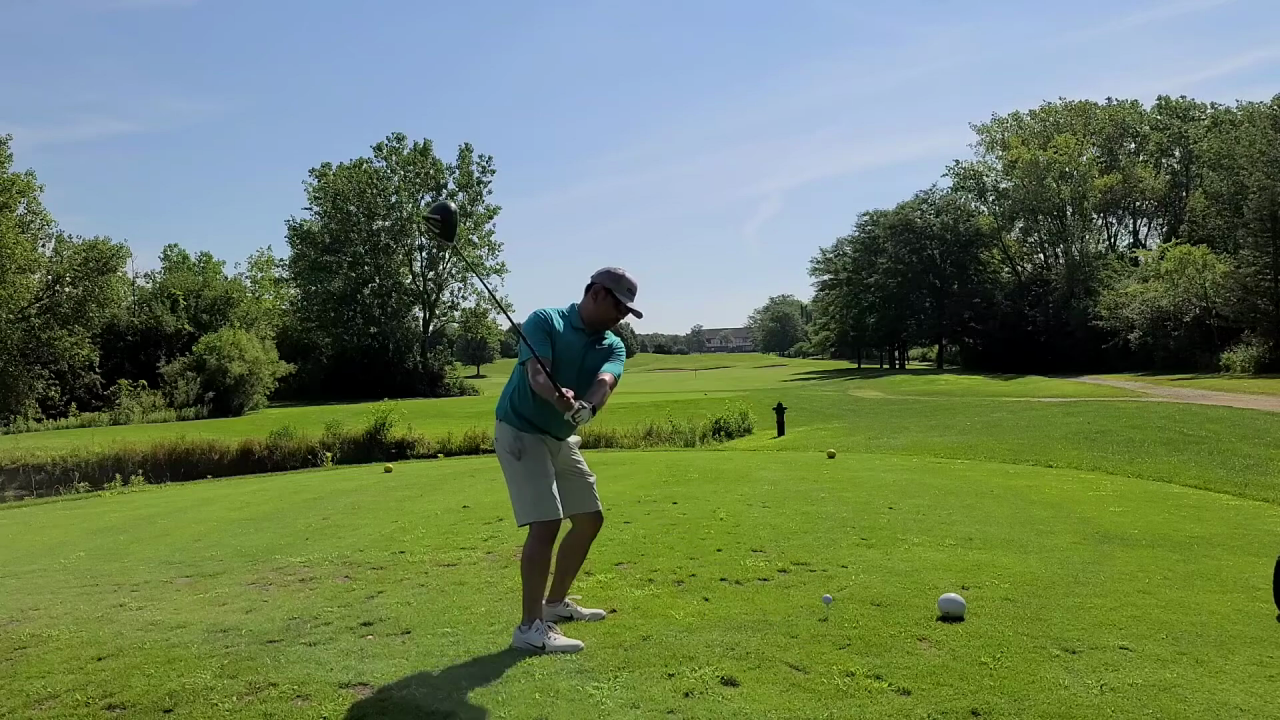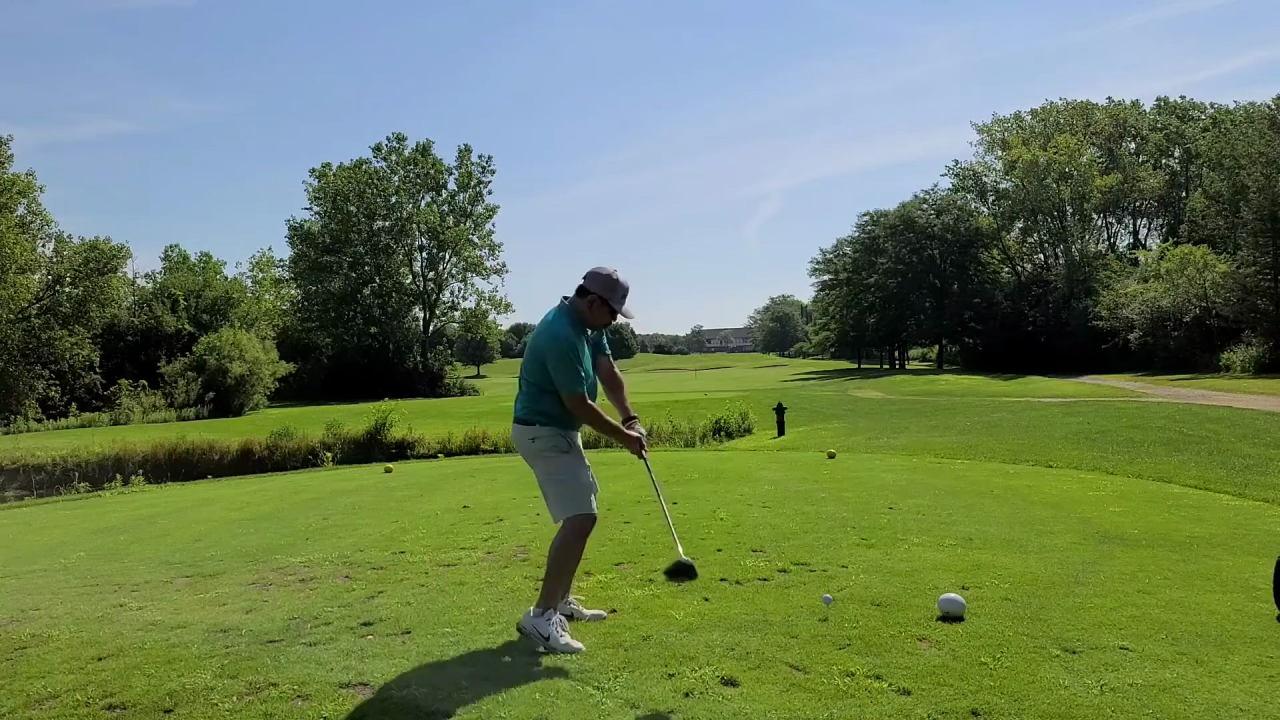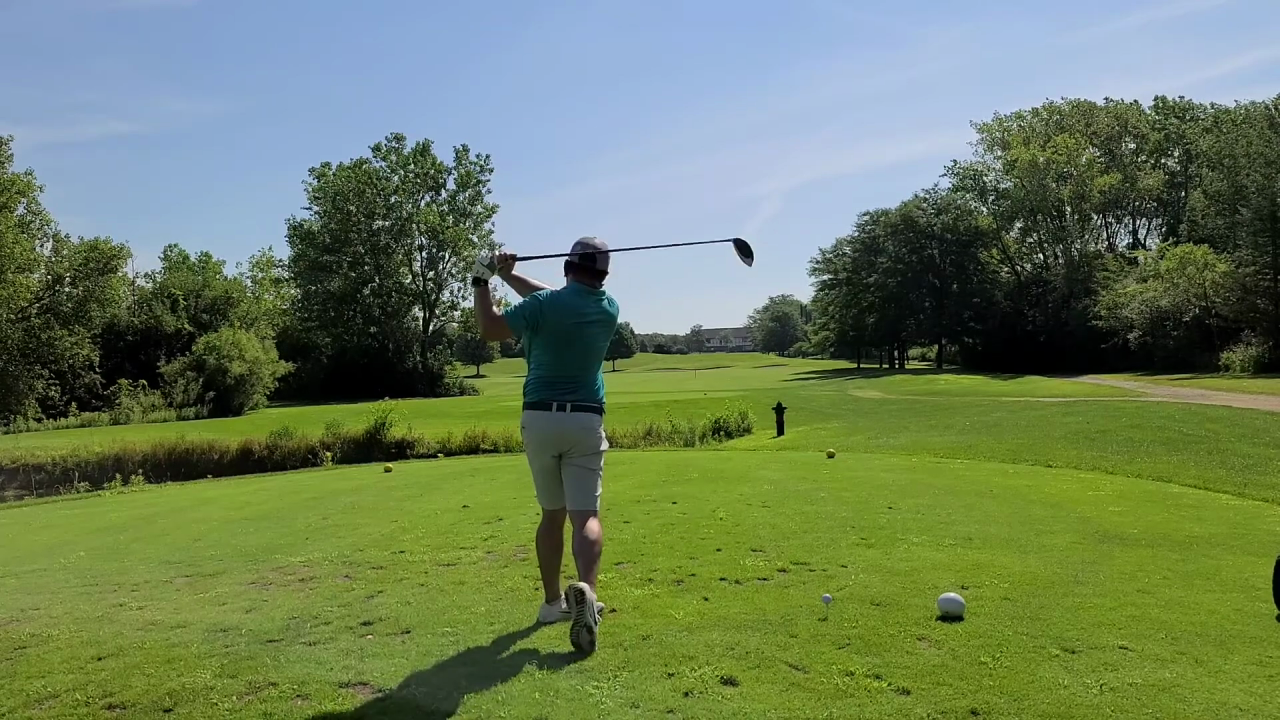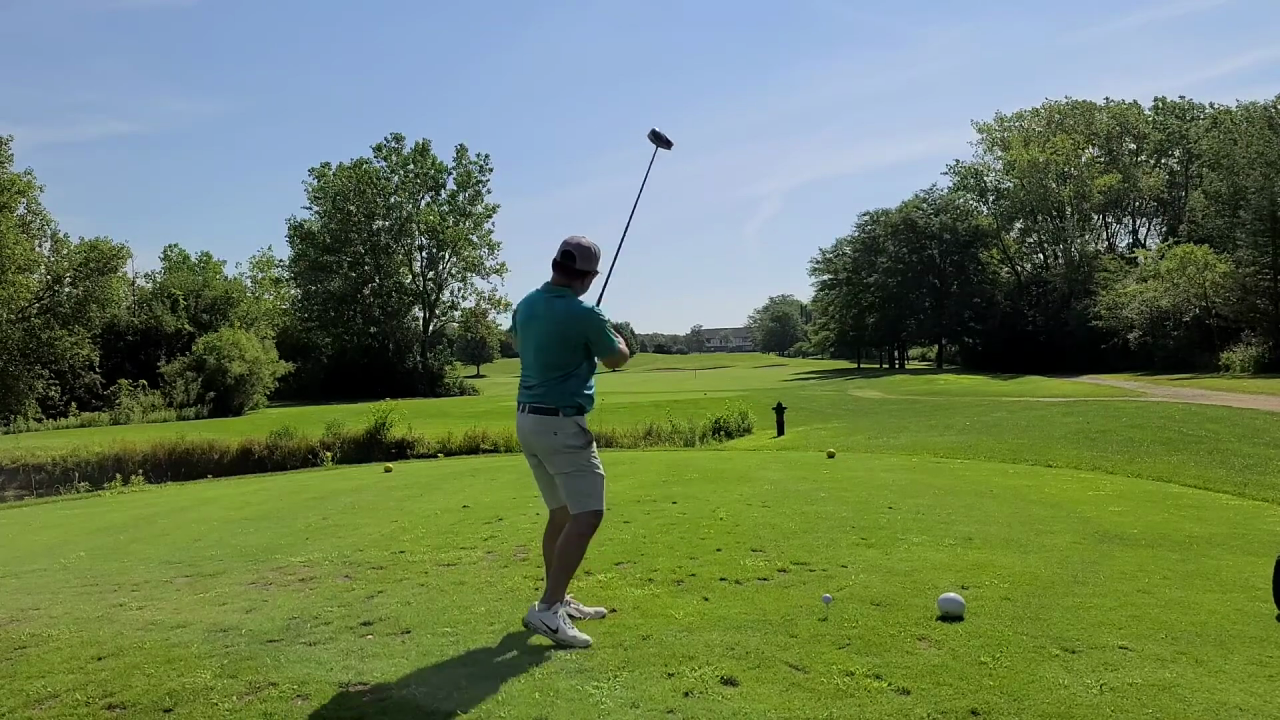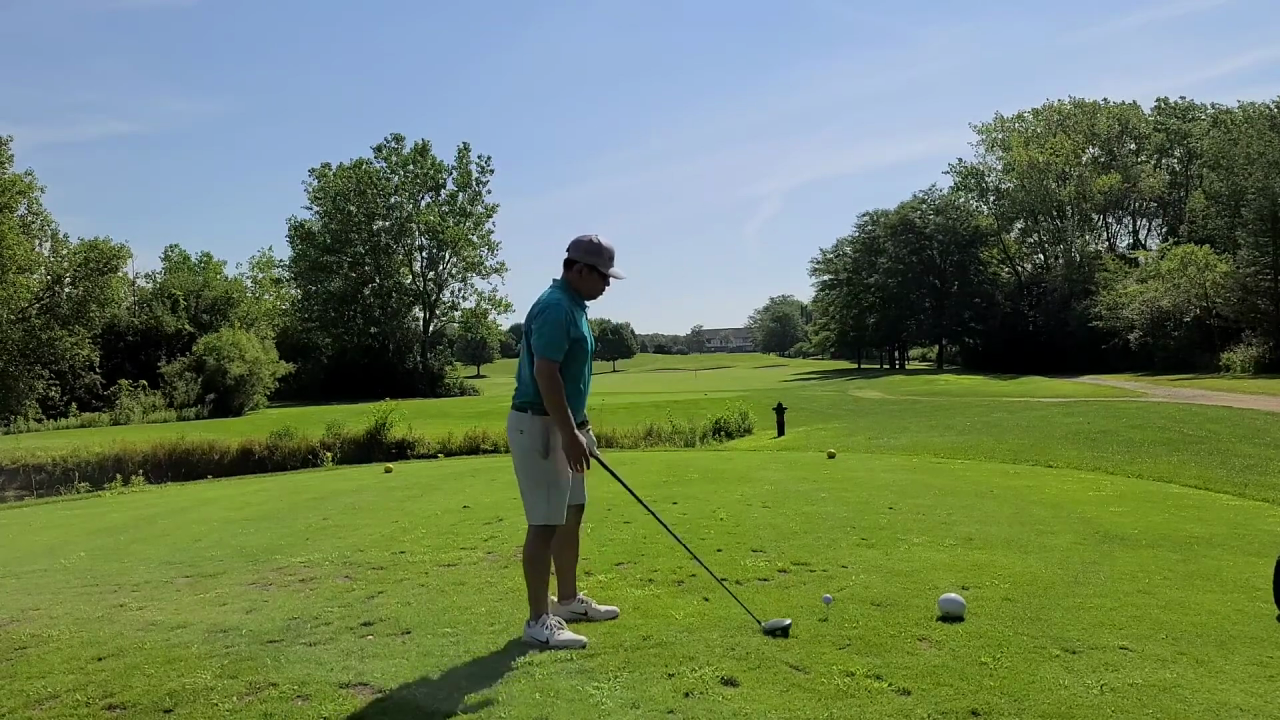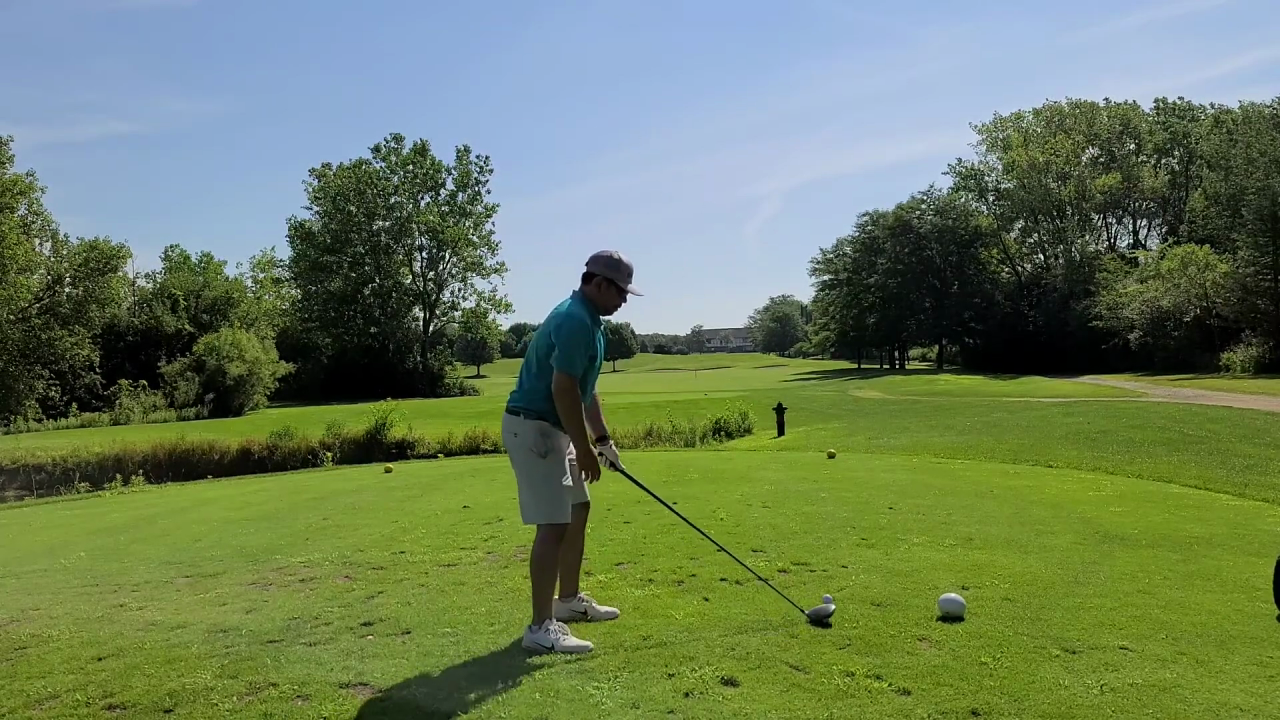
dt=0.7s
person 1, frame 1
left shoulder: (612, 346)
right shoulder: (545, 319)
left elbow: (605, 384)
right elbow: (536, 375)
left wrist: (584, 406)
right wrist: (558, 399)
left hip: (561, 439)
right hip: (520, 434)
left knee: (590, 520)
right knee: (546, 524)
left ankle: (556, 602)
right ankle: (531, 626)
person 1, frame 2
left shoulder: (590, 328)
right shoulder: (558, 333)
left elbow: (609, 373)
right elbow: (580, 407)
left wrist: (629, 417)
right wrist: (621, 436)
left hip: (559, 434)
right hip: (544, 435)
left knee: (583, 517)
right knee: (579, 519)
left ankle: (560, 600)
right ankle: (542, 615)
person 1, frame 3
left shoulder: (546, 305)
right shoulder: (610, 309)
left elbow: (489, 329)
left wrist: (482, 280)
right wrist: (509, 275)
left hip: (539, 419)
right hip: (585, 422)
left knee: (553, 512)
right knee: (585, 514)
left ankle: (553, 601)
right ankle: (585, 590)
person 1, frame 4
left shoulder: (528, 304)
right shoulder: (584, 315)
right elbow: (617, 359)
right wrist: (617, 340)
left hip: (530, 420)
right hip: (562, 424)
left knee: (562, 512)
right knee: (587, 513)
left ankle: (559, 602)
right ankle: (547, 607)
person 1, frame 5
left shoulder: (574, 307)
right shoulder: (555, 307)
right elbow: (545, 374)
left wrist: (581, 425)
right wrist: (571, 434)
left hip: (558, 426)
right hip: (538, 425)
left knee: (571, 515)
right knee: (544, 524)
left ankle: (569, 600)
right ankle: (539, 621)
person 1, frame 6
left shoulder: (589, 320)
right shoulder: (574, 320)
left elbow: (585, 389)
right elbow: (563, 388)
left wrist: (603, 439)
right wrist: (583, 448)
left hip: (552, 429)
right hip: (533, 428)
left knee: (577, 512)
right knee: (553, 524)
left ankle: (569, 599)
right ankle: (541, 627)
